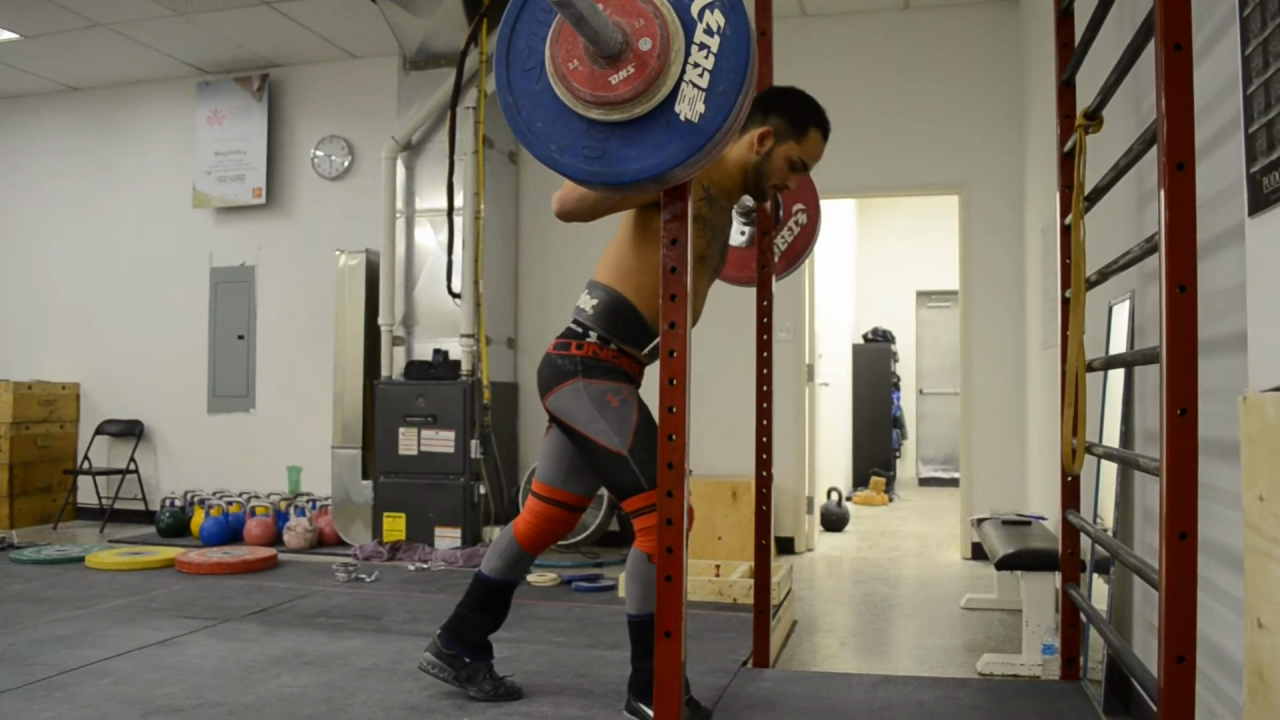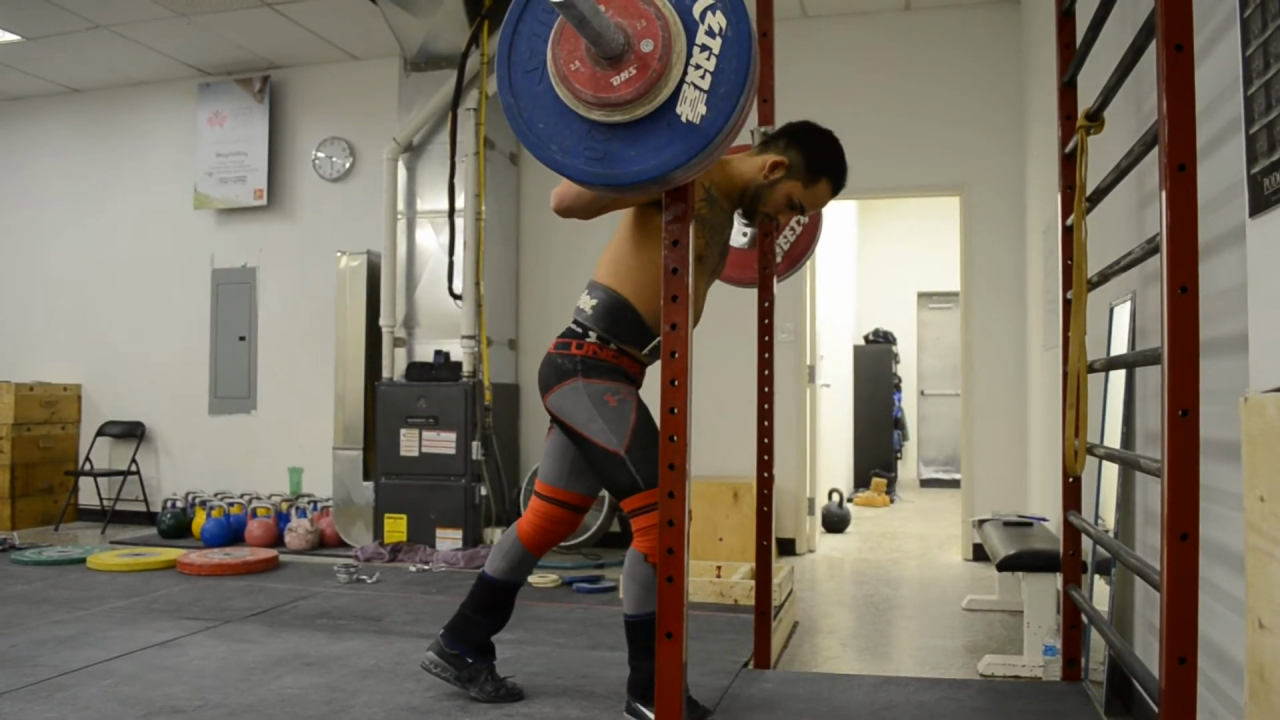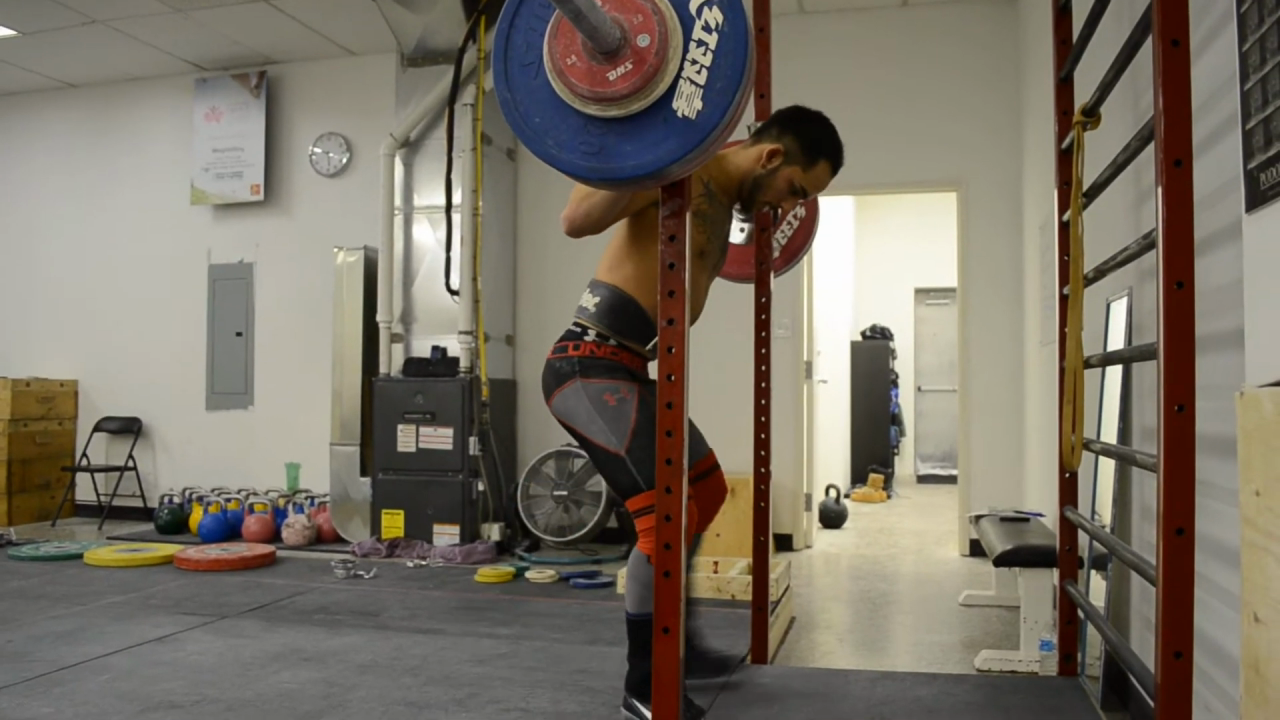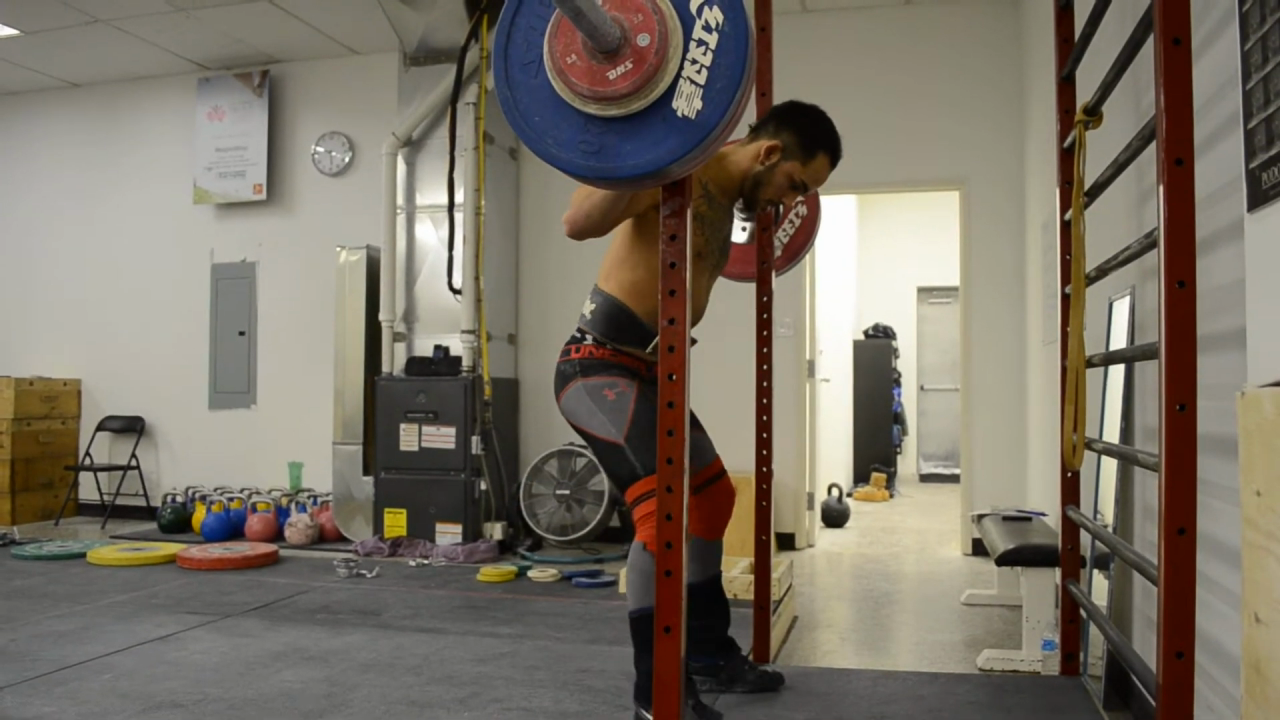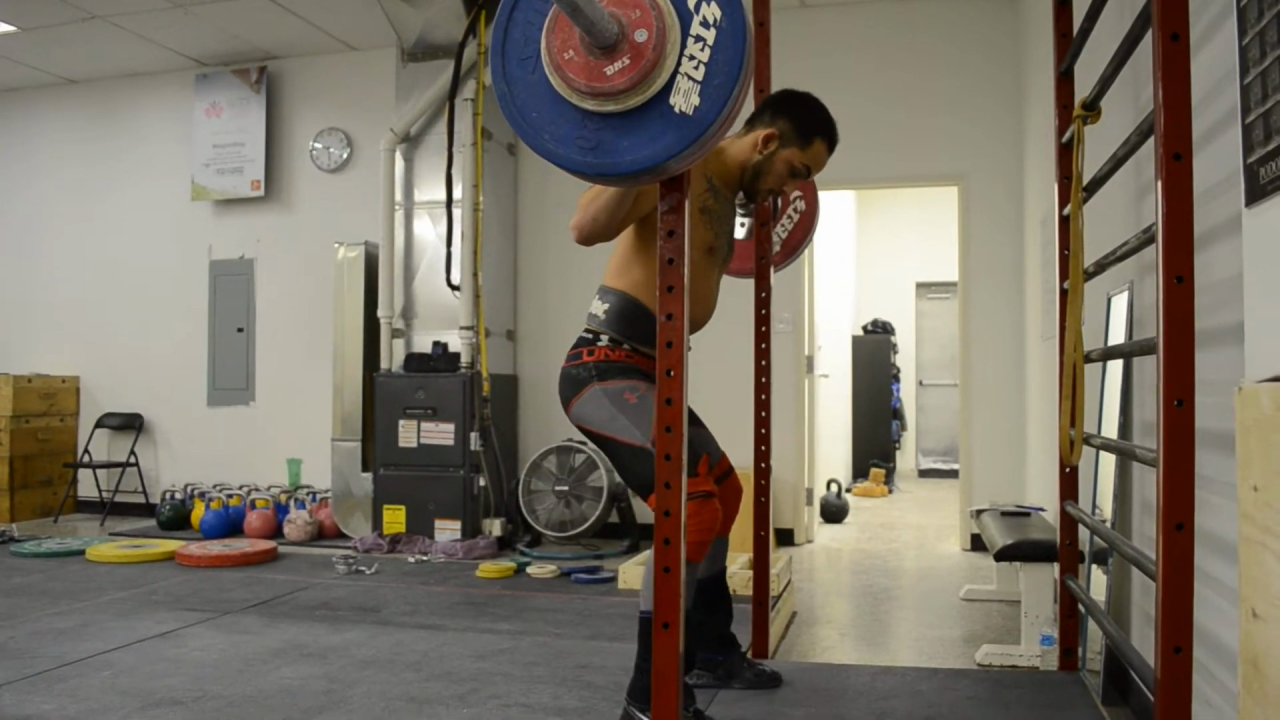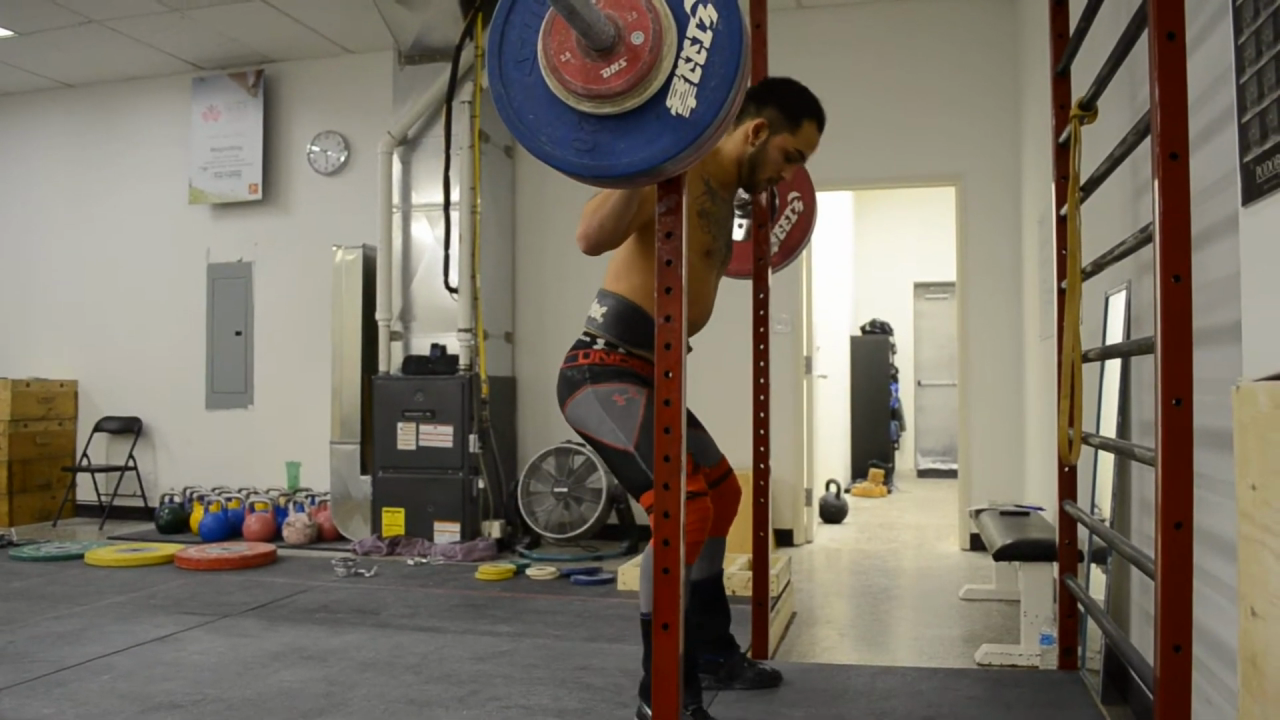
dt=0.4s
person 1, frame 1
left shoulder: (720, 200)
right elbow: (567, 204)
left hip: (598, 369)
right hip: (586, 364)
left knee: (548, 517)
right knee: (661, 513)
left ankle: (457, 647)
person 1, frame 2
left shoulder: (722, 204)
right elbow: (566, 200)
left hip: (599, 370)
right hip: (588, 364)
left knee: (551, 517)
right knee: (659, 515)
left ankle: (460, 647)
person 1, frame 3
left shoulder: (721, 197)
right elbow: (576, 218)
left hip: (620, 368)
right hip: (591, 364)
left knee: (704, 488)
right knee: (663, 514)
left ankle: (675, 643)
person 1, frame 4
left shoulder: (723, 197)
right elbow: (578, 221)
left wrist: (756, 221)
left hip: (640, 369)
right hip: (598, 365)
left knee: (712, 498)
right knee: (665, 504)
left ankle: (709, 656)
person 1, frame 5
left shoulder: (723, 191)
right shoulder: (683, 166)
right elbow: (586, 227)
left wrist: (757, 215)
left hip: (639, 370)
right hip: (605, 369)
left knee: (721, 495)
right knee: (691, 509)
left ankle: (709, 650)
person 1, frame 6
left shoulder: (722, 191)
right shoulder: (680, 168)
right elbow: (592, 235)
left hip: (641, 373)
right hip: (603, 370)
left knee: (718, 495)
right knee: (683, 508)
left ankle: (710, 653)
